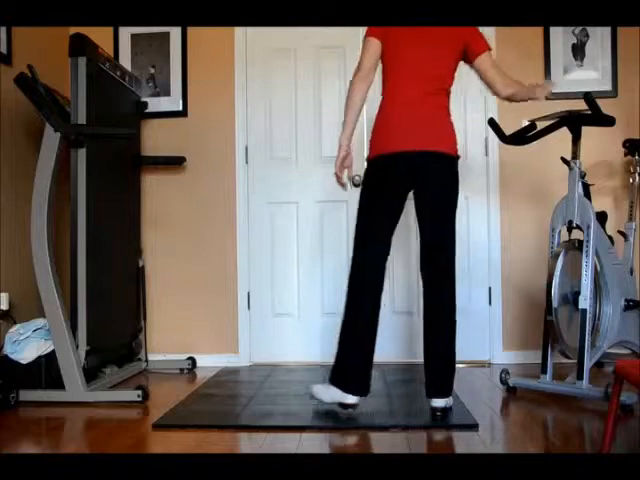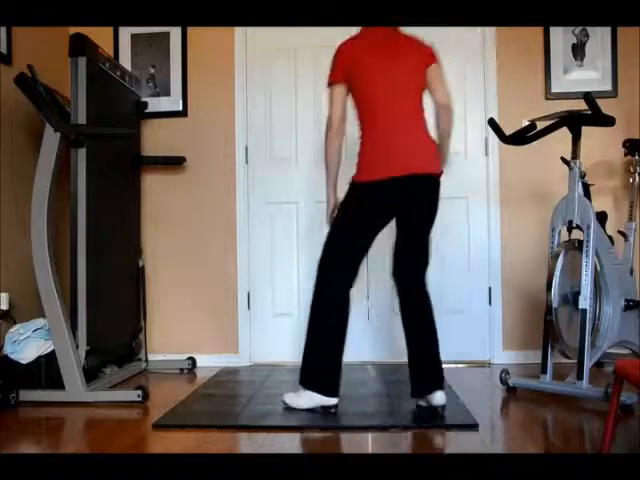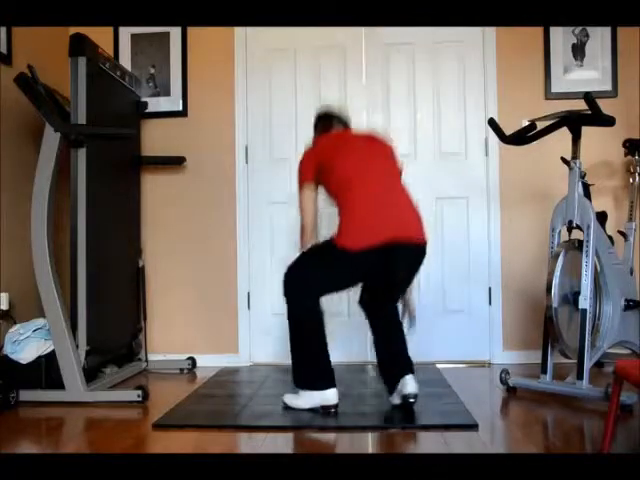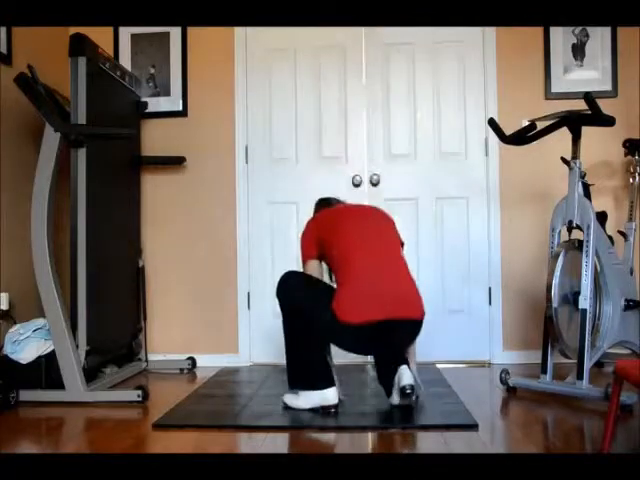
dt=0.3s
person 1, frame 1
left shoulder: (385, 28)
right shoulder: (463, 31)
left elbow: (362, 77)
right elbow: (504, 88)
left wrist: (345, 142)
right wrist: (538, 91)
left hip: (390, 150)
right hip: (440, 152)
left knee: (369, 263)
right knee: (439, 271)
left ankle: (348, 383)
right ankle: (440, 390)
person 1, frame 2
left shoulder: (348, 49)
right shoulder: (419, 47)
left elbow: (335, 125)
right elbow: (444, 105)
left wrist: (331, 192)
right wrist: (441, 154)
left hip: (379, 175)
right hip: (426, 173)
left knee: (336, 271)
right knee: (411, 276)
left ankle: (320, 388)
right ankle: (430, 386)
person 1, frame 3
left shoulder: (314, 153)
right shoulder: (379, 143)
left elbow: (309, 229)
right wrist: (402, 285)
left hip: (362, 242)
right hip: (413, 241)
left knee: (298, 283)
right knee: (380, 302)
left ankle: (318, 388)
right ankle: (402, 379)
person 1, frame 4
left shoulder: (316, 225)
right shoulder: (381, 215)
left elbow: (316, 294)
right wrist: (407, 358)
left hip: (357, 325)
right hip: (409, 324)
left knee: (290, 288)
left ankle: (319, 389)
right ankle: (399, 372)
